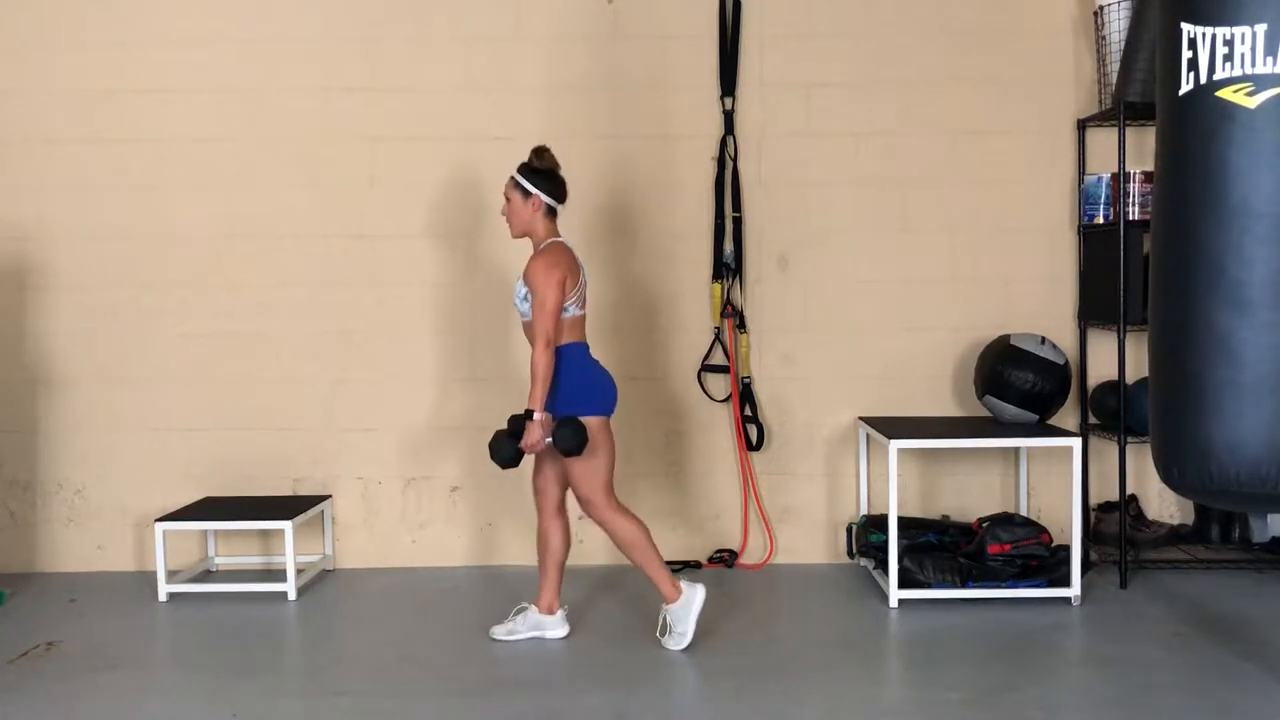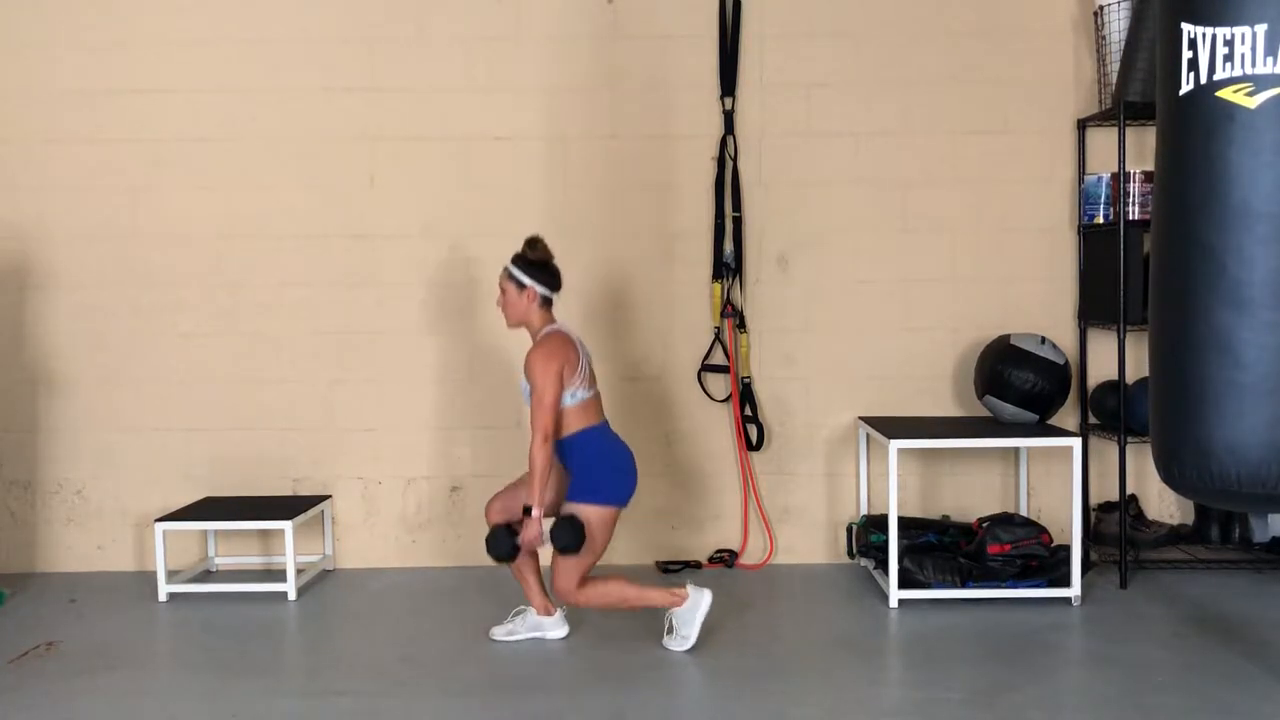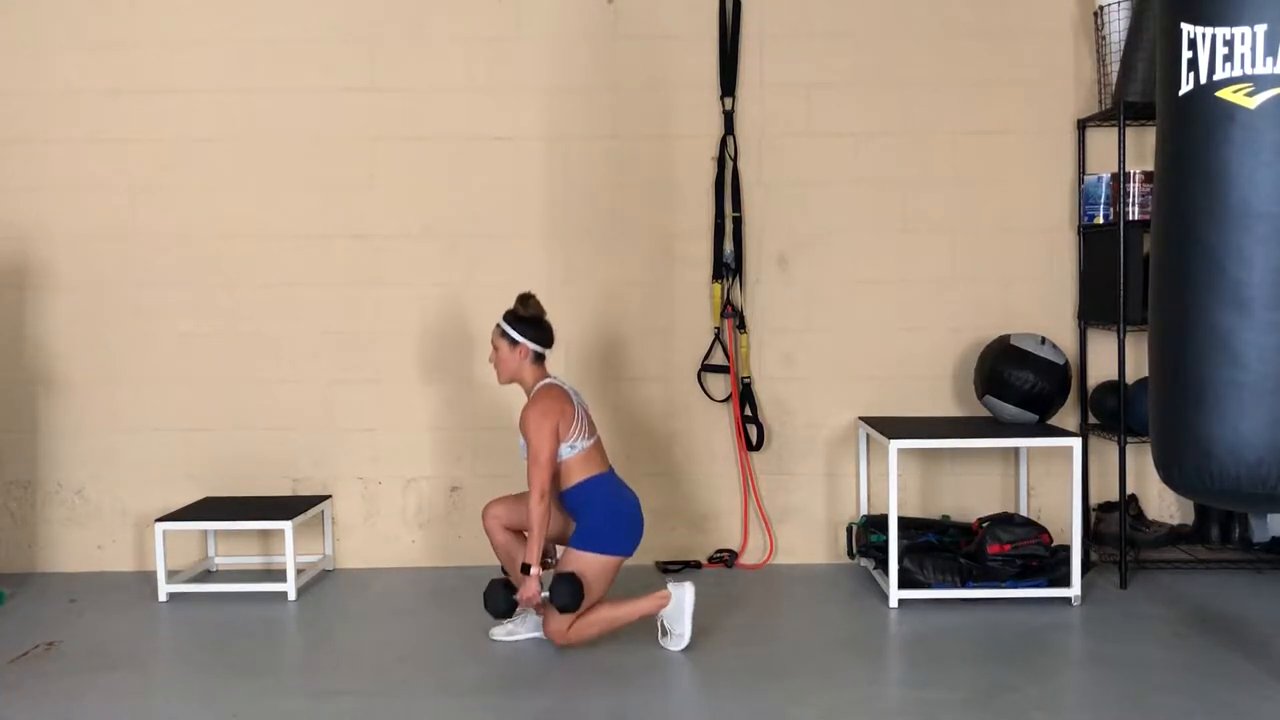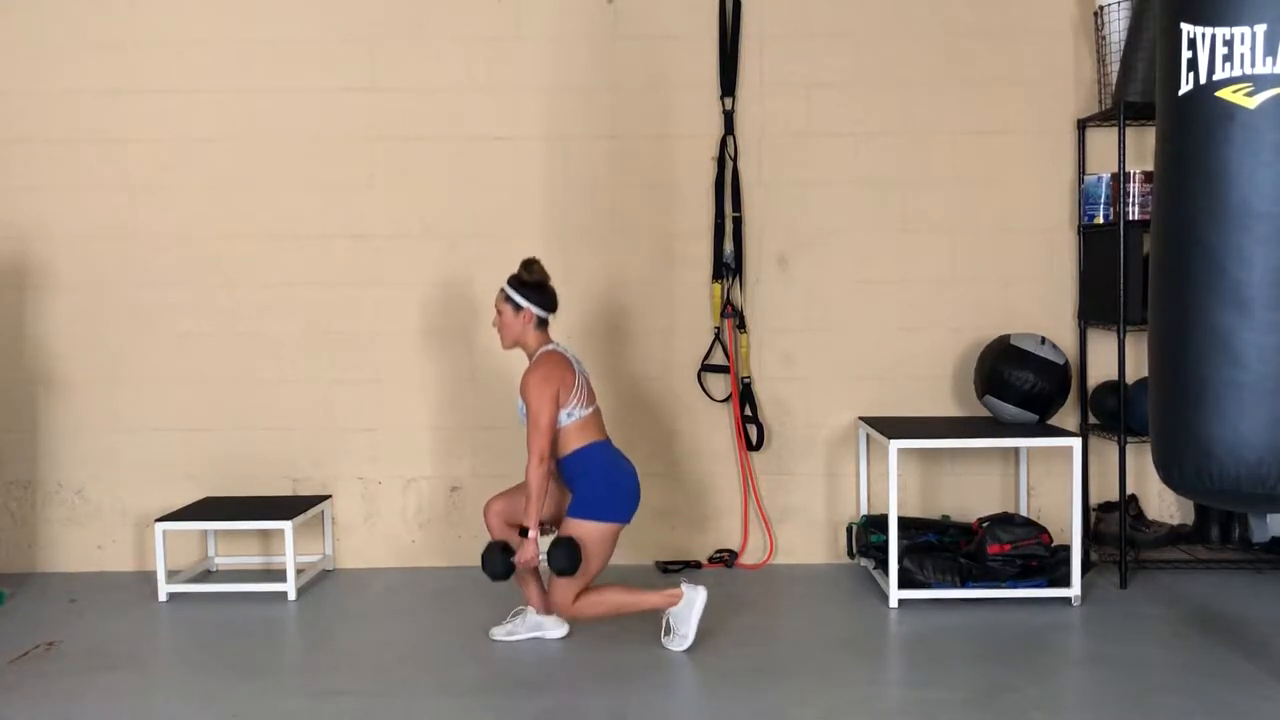
dt=0.4s
person 1, frame 1
left shoulder: (545, 260)
right shoulder: (556, 254)
left elbow: (544, 342)
left wrist: (535, 414)
right wrist: (543, 410)
left hip: (577, 387)
right hip: (570, 386)
left knee: (599, 504)
right knee: (547, 497)
left ankle: (678, 595)
right ankle: (547, 612)
person 1, frame 2
left shoulder: (544, 352)
right shoulder: (560, 340)
left elbow: (543, 437)
left wrist: (535, 513)
right wrist: (535, 504)
left hip: (598, 469)
right hip: (589, 462)
left knee: (568, 585)
right knee: (498, 512)
left ankle: (683, 600)
right ankle: (543, 614)
person 1, frame 3
left shoulder: (539, 408)
right shoulder: (555, 392)
left elbow: (540, 495)
left wrist: (531, 569)
right wrist: (537, 552)
left hip: (605, 517)
right hip: (595, 506)
left knee: (560, 629)
right knee: (495, 515)
left ankle: (667, 600)
right ankle: (538, 612)
person 1, frame 4
left shoulder: (540, 372)
right shoulder: (556, 357)
left elbow: (539, 457)
left wrist: (531, 535)
left hip: (600, 484)
right hip: (592, 475)
left knee: (567, 601)
right knee: (497, 512)
left ankle: (678, 600)
right ankle: (541, 614)
